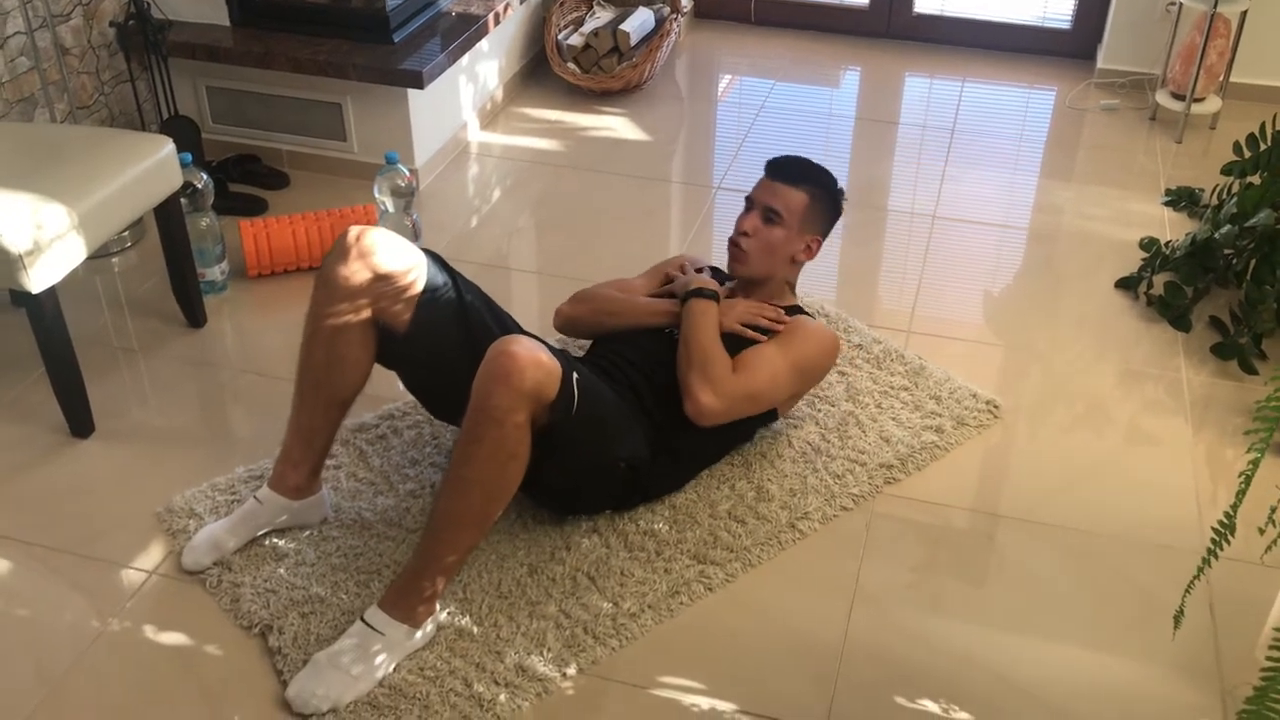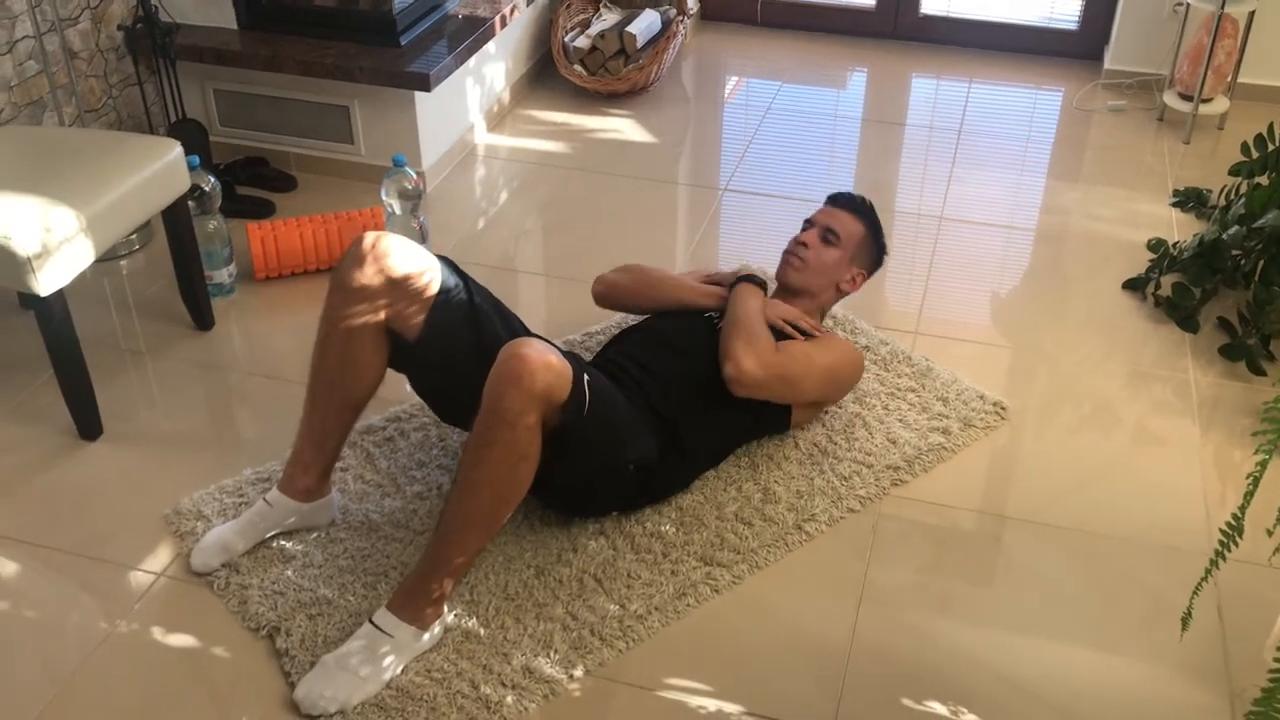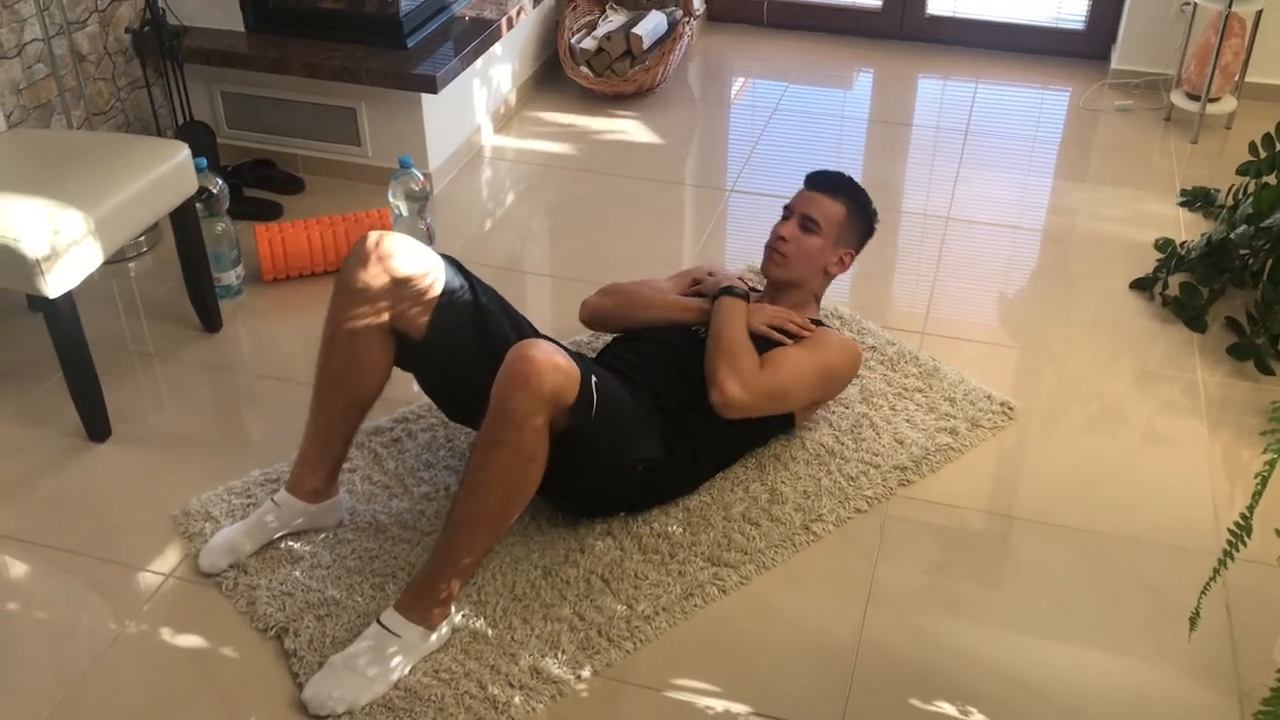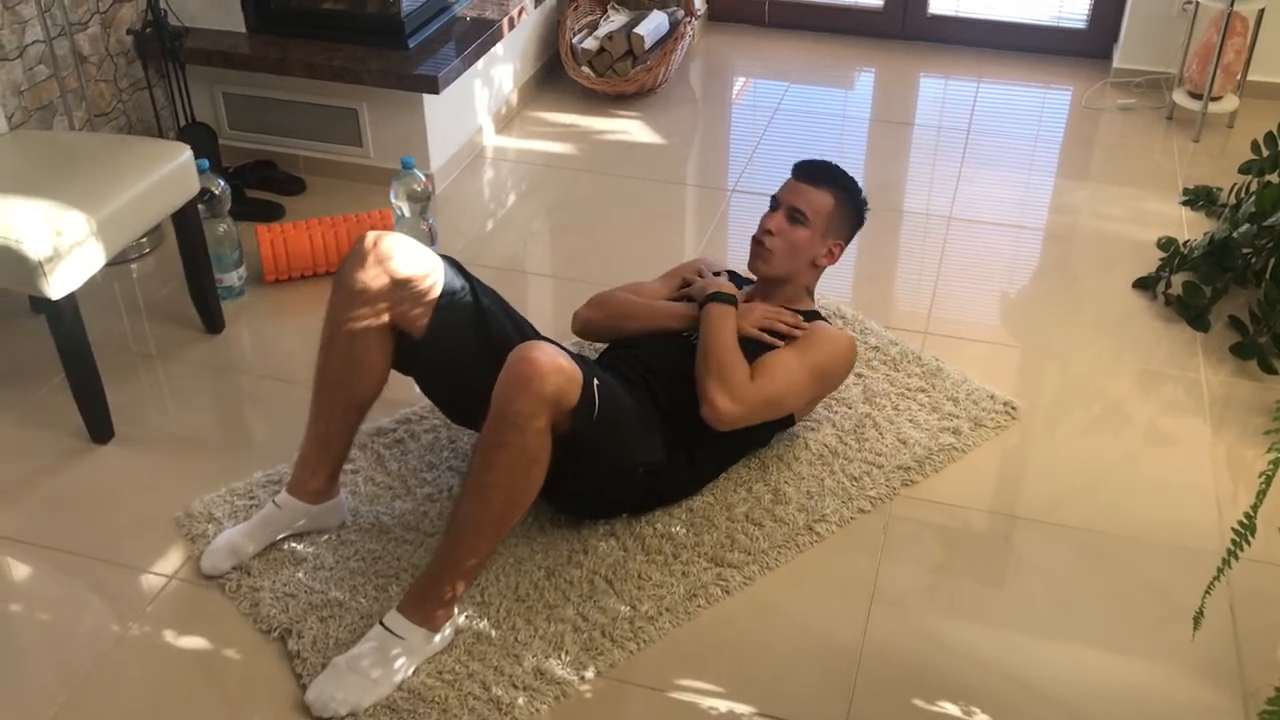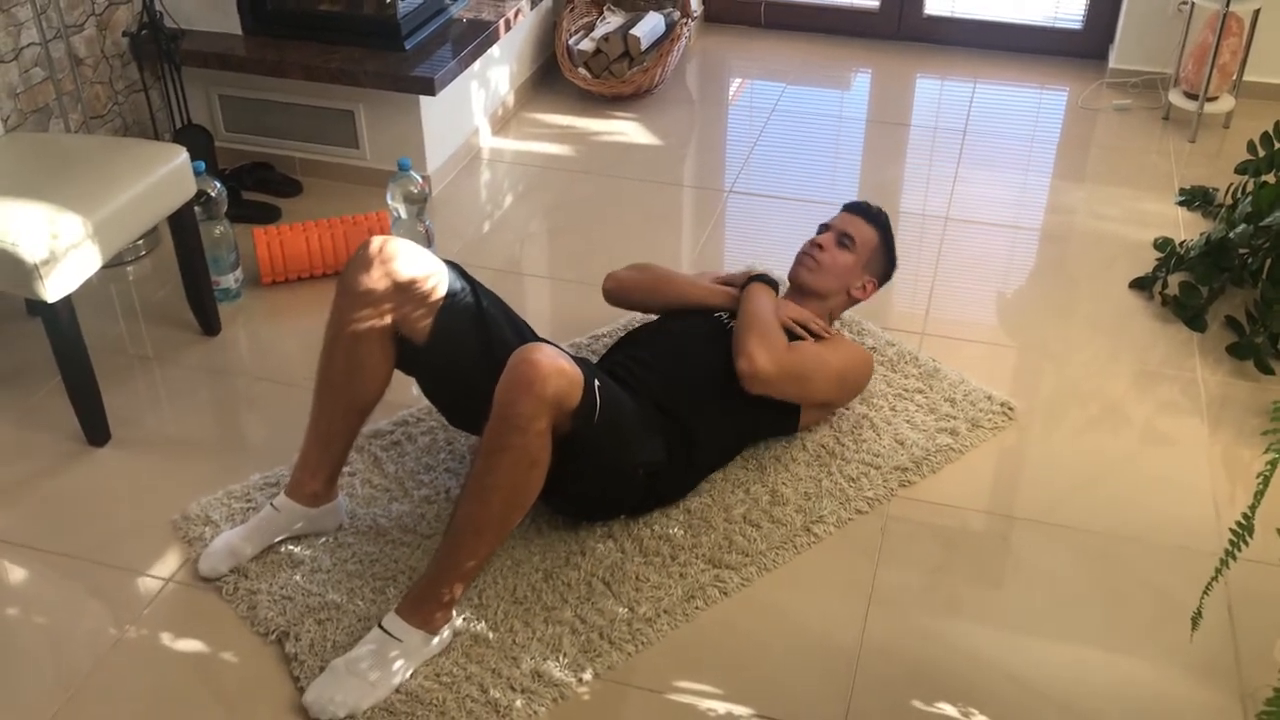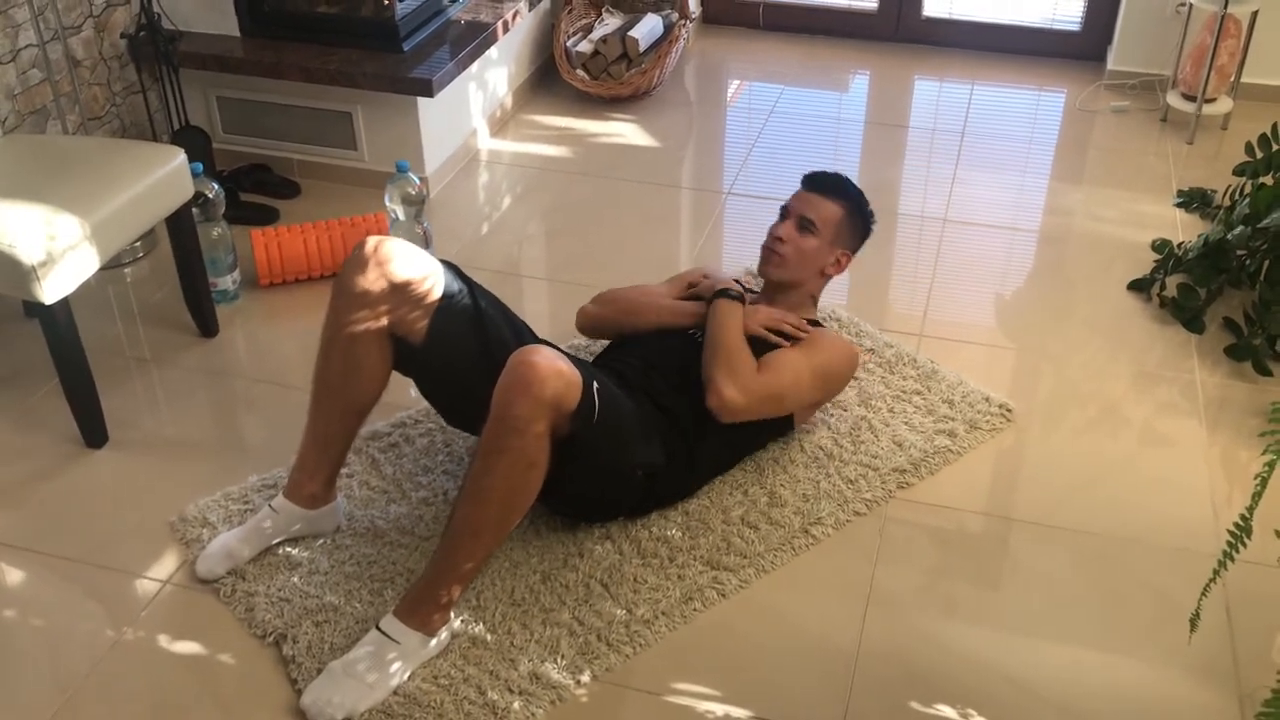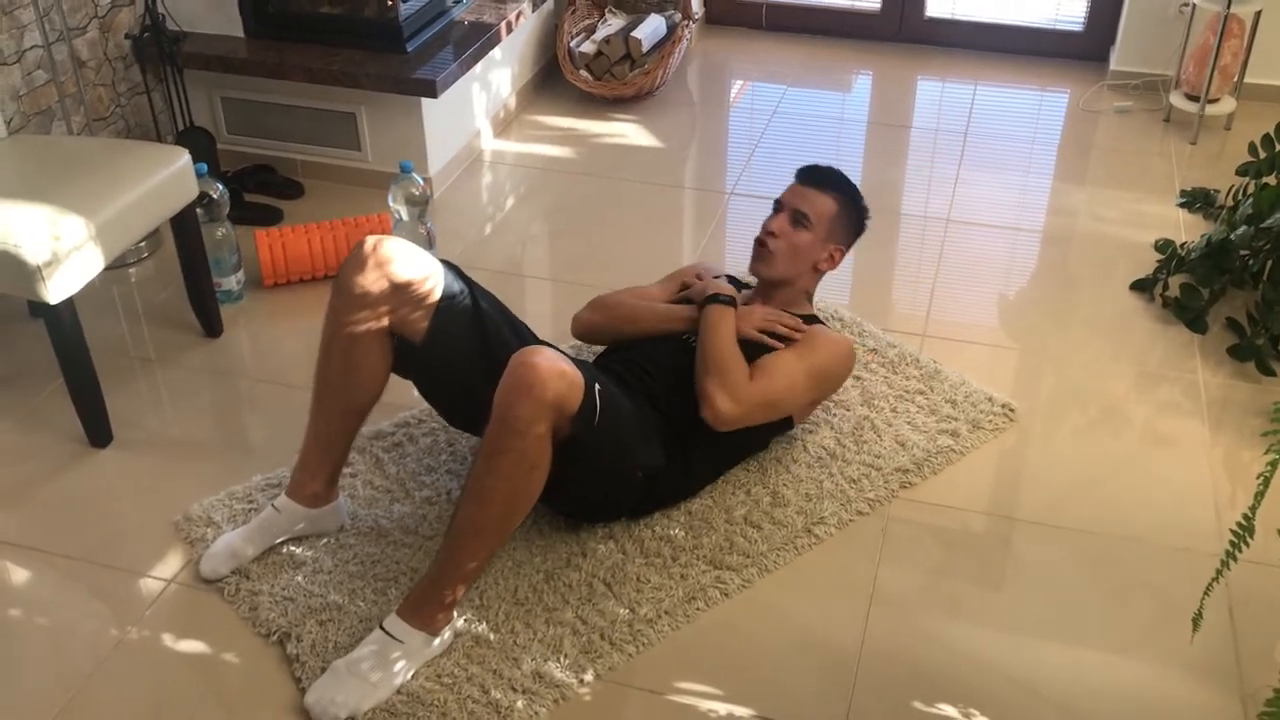
dt=0.4s
person 1, frame 1
left shoulder: (807, 339)
right shoulder: (699, 272)
left elbow: (706, 400)
right elbow: (571, 313)
left wrist: (698, 300)
right wrist: (685, 305)
left hip: (616, 451)
right hip: (546, 401)
left knee: (518, 364)
right knee: (364, 256)
left ankle: (408, 607)
right ankle: (293, 488)
person 1, frame 2
left shoulder: (832, 357)
right shoulder: (726, 289)
left elbow: (744, 368)
right elbow: (608, 286)
left wrist: (746, 290)
right wrist: (730, 292)
left hip: (625, 450)
right hip: (565, 399)
left knee: (528, 365)
right knee: (379, 259)
left ankle: (416, 611)
right ankle: (303, 490)
person 1, frame 3
left shoulder: (829, 350)
right shoulder: (720, 281)
left elbow: (732, 392)
right elbow: (597, 307)
left wrist: (729, 299)
right wrist: (714, 305)
left hip: (632, 453)
right hip: (564, 405)
left knee: (536, 367)
right knee: (384, 260)
left ankle: (423, 612)
right ankle: (310, 492)
person 1, frame 4
left shoulder: (824, 345)
right shoulder: (712, 274)
left elbow: (723, 405)
right elbow: (589, 317)
left wrist: (718, 303)
right wrist: (703, 308)
left hip: (633, 455)
right hip: (564, 404)
left knee: (538, 370)
right knee: (381, 260)
left ankle: (426, 613)
right ankle: (311, 493)
person 1, frame 5
left shoulder: (842, 360)
right shoulder: (735, 292)
left elbow: (757, 365)
right elbow: (618, 283)
left wrist: (758, 289)
right wrist: (739, 293)
left hip: (634, 454)
right hip: (570, 403)
left knee: (539, 371)
right knee: (386, 264)
left ankle: (424, 616)
right ankle: (310, 495)
person 1, frame 6
left shoulder: (826, 351)
right shoulder: (718, 282)
left elbow: (729, 396)
right elbow: (593, 315)
left wrist: (725, 303)
right wrist: (709, 306)
left hip: (635, 457)
right hip: (560, 408)
left knee: (537, 373)
right knee: (382, 265)
left ankle: (423, 617)
right ankle: (308, 498)
person 1, frame 7
left shoulder: (822, 349)
right shoulder: (712, 281)
left elbow: (721, 409)
right elbow: (587, 321)
left wrist: (716, 305)
right wrist: (706, 310)
left hip: (632, 460)
right hip: (563, 409)
left knee: (539, 375)
right knee: (380, 264)
left ankle: (425, 617)
right ankle: (311, 497)
